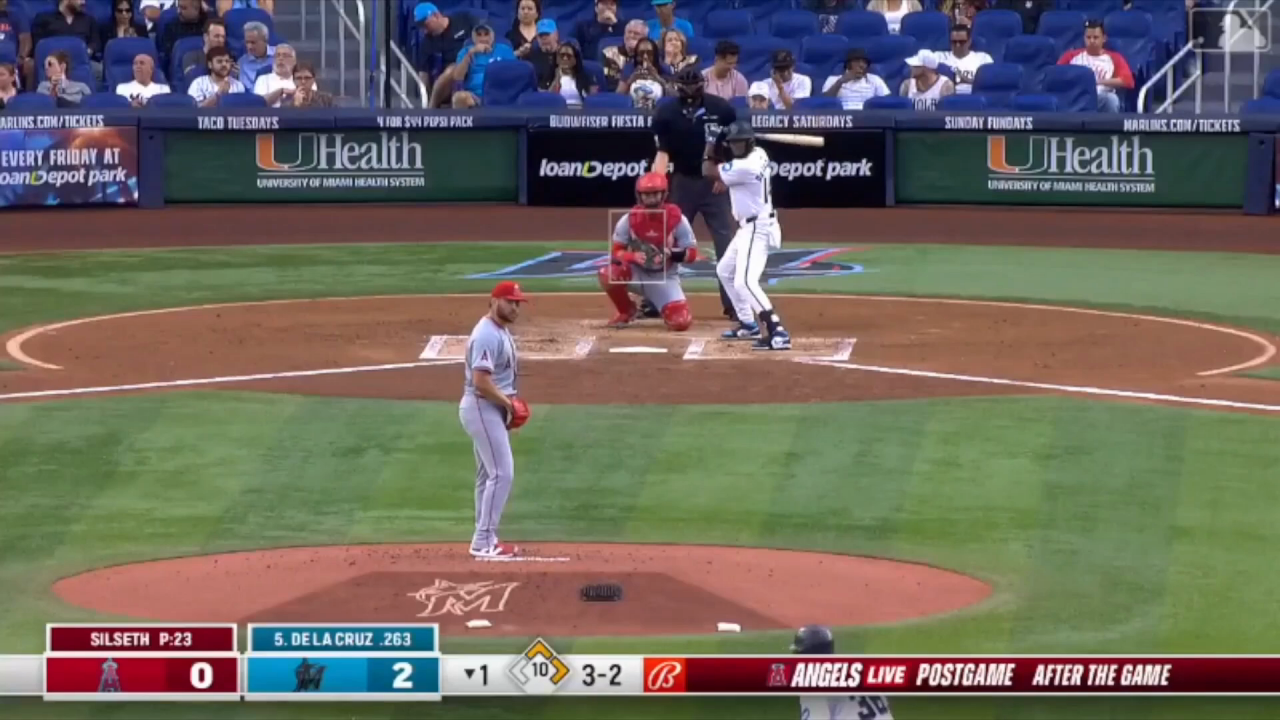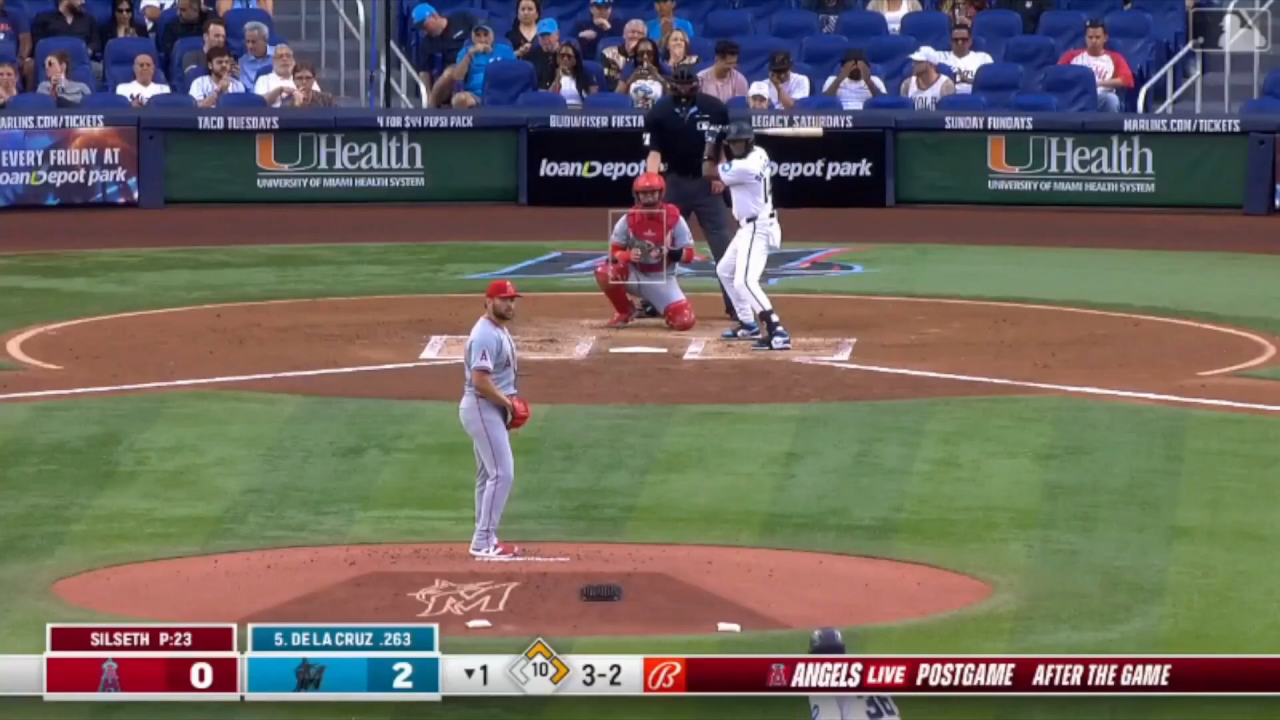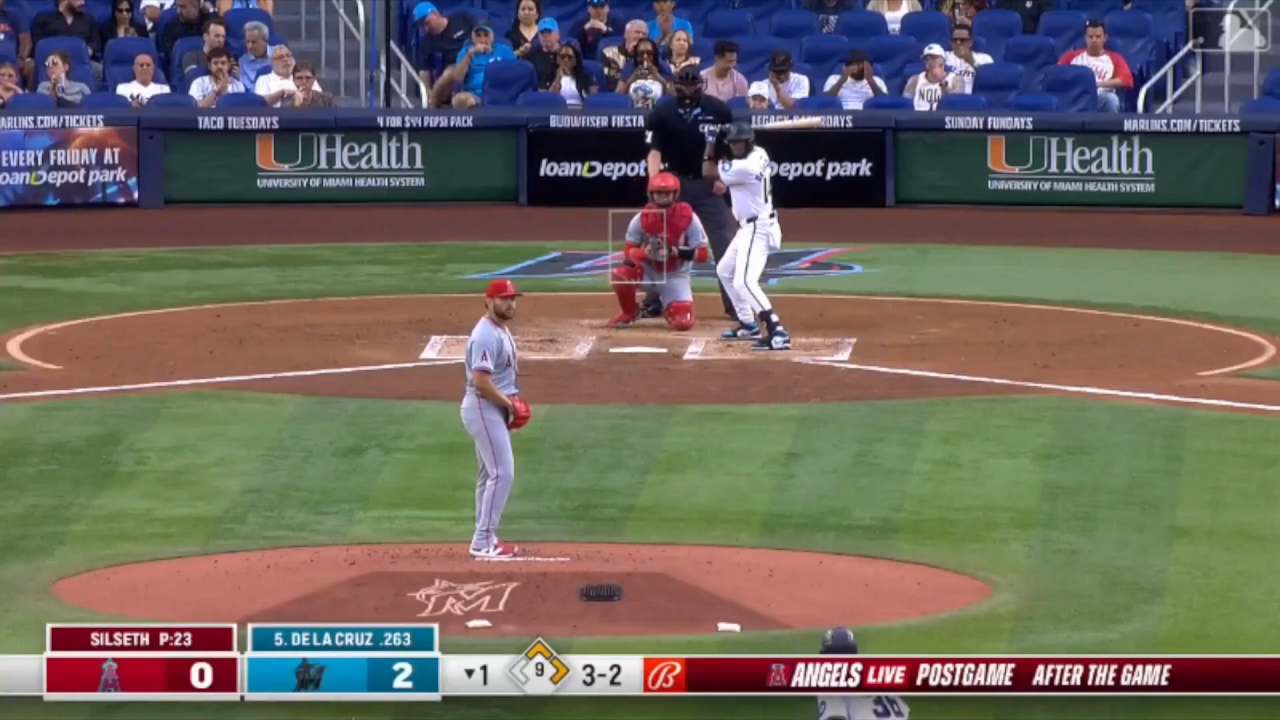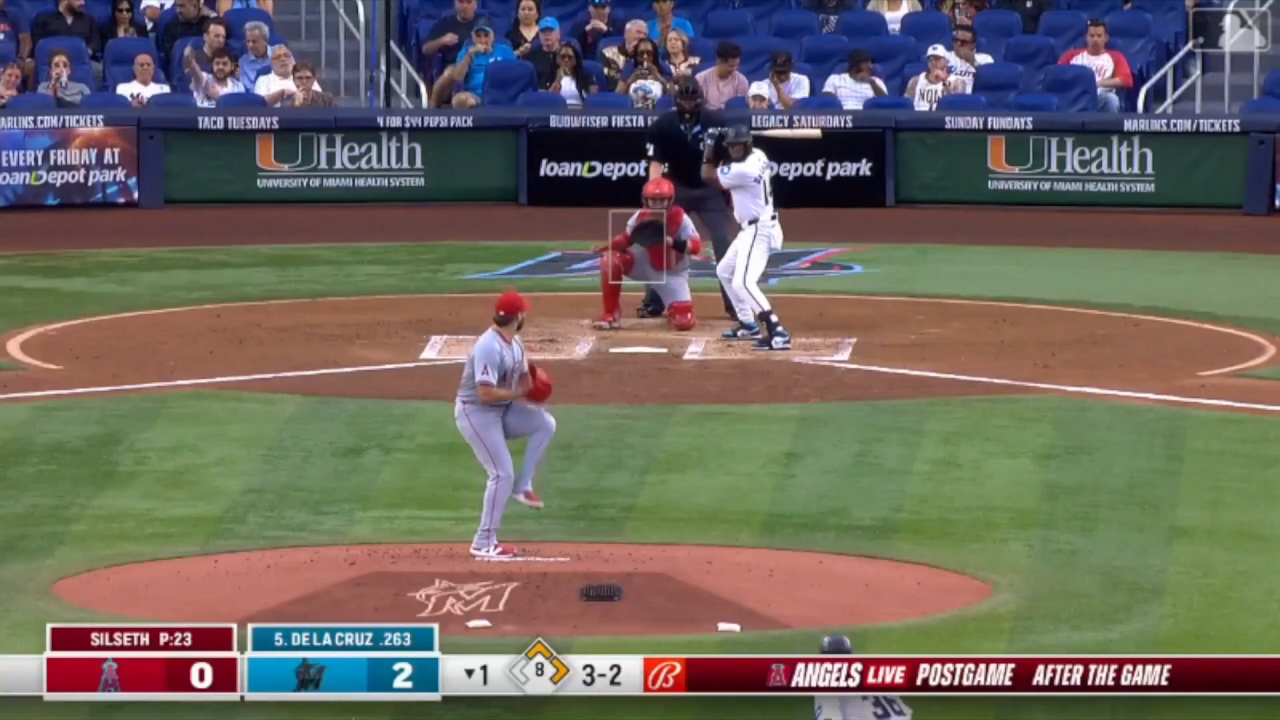
dt=0.7s
person 1, frame 1
left shoulder: (501, 331)
right shoulder: (487, 335)
right elbow: (480, 381)
left wrist: (510, 403)
right wrist: (510, 403)
left hip: (491, 409)
right hip: (482, 409)
left knee: (489, 474)
right knee: (502, 473)
left ankle: (485, 539)
right ankle: (483, 542)
person 1, frame 2
left shoulder: (500, 330)
right shoulder: (485, 335)
right elbow: (480, 381)
left wrist: (511, 403)
right wrist: (510, 404)
left hip: (492, 409)
right hip: (483, 409)
left knee: (489, 475)
right knee: (502, 474)
left ankle: (485, 539)
right ankle: (483, 542)
person 1, frame 3
left shoulder: (502, 330)
right shoulder: (486, 335)
right elbow: (481, 381)
left wrist: (512, 404)
right wrist: (510, 404)
left hip: (495, 409)
right hip: (484, 409)
left knee: (491, 474)
right knee: (502, 474)
left ankle: (486, 539)
right ankle: (482, 542)
person 1, frame 4
left shoulder: (515, 342)
right shoulder: (488, 347)
left elbow: (523, 377)
right elbow: (486, 394)
left wrist: (532, 384)
right wrist: (521, 393)
left hip: (503, 410)
right hip: (476, 413)
left knee: (545, 424)
right knee: (502, 474)
left ankle: (523, 486)
right ankle: (483, 543)
person 2, frame 1
left shoulder: (721, 108)
right shoulder: (666, 113)
right elbow: (663, 151)
left hip: (714, 182)
right hip: (682, 181)
left knee: (726, 242)
left ankle: (733, 304)
person 2, frame 2
left shoulder: (714, 107)
right shoulder: (659, 112)
left elbow: (725, 143)
right elbow: (654, 151)
left hip: (707, 181)
right hip: (675, 182)
left knee: (722, 242)
left ankle: (734, 303)
person 2, frame 3
left shoulder: (718, 109)
right shoulder: (662, 112)
right elbow: (655, 150)
right wrist: (654, 178)
left hip: (709, 183)
left knee: (723, 242)
left ankle: (734, 303)
right ankle: (653, 301)
person 2, frame 4
left shoulder: (716, 122)
right shoulder: (663, 124)
right elbow: (656, 161)
left hip: (709, 190)
right hip: (676, 189)
left knee: (723, 242)
left ankle: (734, 304)
right ankle: (653, 303)
person 3, frame 1
left shoulder: (745, 167)
right shoulder: (758, 154)
left elbow: (708, 171)
right elbow: (730, 159)
left hip: (757, 229)
right hip: (749, 227)
left knee: (744, 281)
right knee: (725, 271)
left ankle: (777, 332)
right ankle: (748, 324)
person 3, frame 2
left shoulder: (744, 167)
right shoulder: (758, 154)
left elbow: (709, 172)
right elbow: (730, 160)
right wrist: (720, 144)
left hip: (758, 229)
right hip: (749, 227)
left knee: (744, 281)
right knee: (725, 271)
left ankle: (777, 332)
right ankle: (749, 324)
person 3, frame 3
left shoulder: (745, 167)
right shoulder: (759, 154)
right elbow: (728, 162)
right wrist: (720, 145)
left hip: (758, 229)
right hip: (750, 227)
left knee: (744, 281)
right knee: (725, 271)
left ankle: (778, 332)
right ankle: (749, 324)
person 3, frame 4
left shoulder: (744, 170)
right shoulder: (757, 156)
left elbow: (708, 176)
right elbow: (726, 164)
left wrist: (709, 146)
right wrist: (717, 148)
left hip: (759, 231)
right hip: (751, 229)
left knee: (742, 282)
right knee: (724, 271)
left ankle: (778, 333)
right ankle: (749, 324)
person 4, frame 1
left shoulder: (677, 219)
right shoulder: (629, 219)
left elbow: (692, 255)
right elbow: (615, 252)
left wrist: (670, 254)
right wrist: (634, 256)
left hip: (665, 278)
right hip: (637, 274)
left knee: (681, 321)
right knee: (607, 274)
left ankle: (658, 305)
right ankle: (627, 312)
person 4, frame 2
left shoulder: (675, 219)
right shoulder: (627, 220)
left elbow: (689, 255)
right elbow: (613, 253)
left wrist: (667, 251)
right wrist: (629, 255)
left hip: (662, 279)
right hip: (634, 275)
left knee: (684, 322)
right knee: (604, 272)
left ankle: (658, 307)
right ankle: (626, 312)
person 4, frame 3
left shoulder: (688, 218)
right shoulder: (641, 218)
left elbow: (703, 254)
right elbow: (628, 251)
left wrist: (676, 251)
right wrist: (645, 252)
left hip: (676, 277)
right hip: (648, 271)
left knee: (682, 323)
right knee: (619, 274)
left ankle: (669, 308)
right ankle: (629, 313)
person 4, frame 4
left shoulder: (681, 219)
right shoulder: (640, 217)
left elbow: (696, 247)
right elbow: (627, 238)
left wrist: (669, 241)
right wrist: (610, 244)
left hip: (672, 275)
right hip: (646, 265)
left knee: (684, 323)
right knee: (611, 259)
left ankle: (673, 309)
right ankle: (610, 314)
